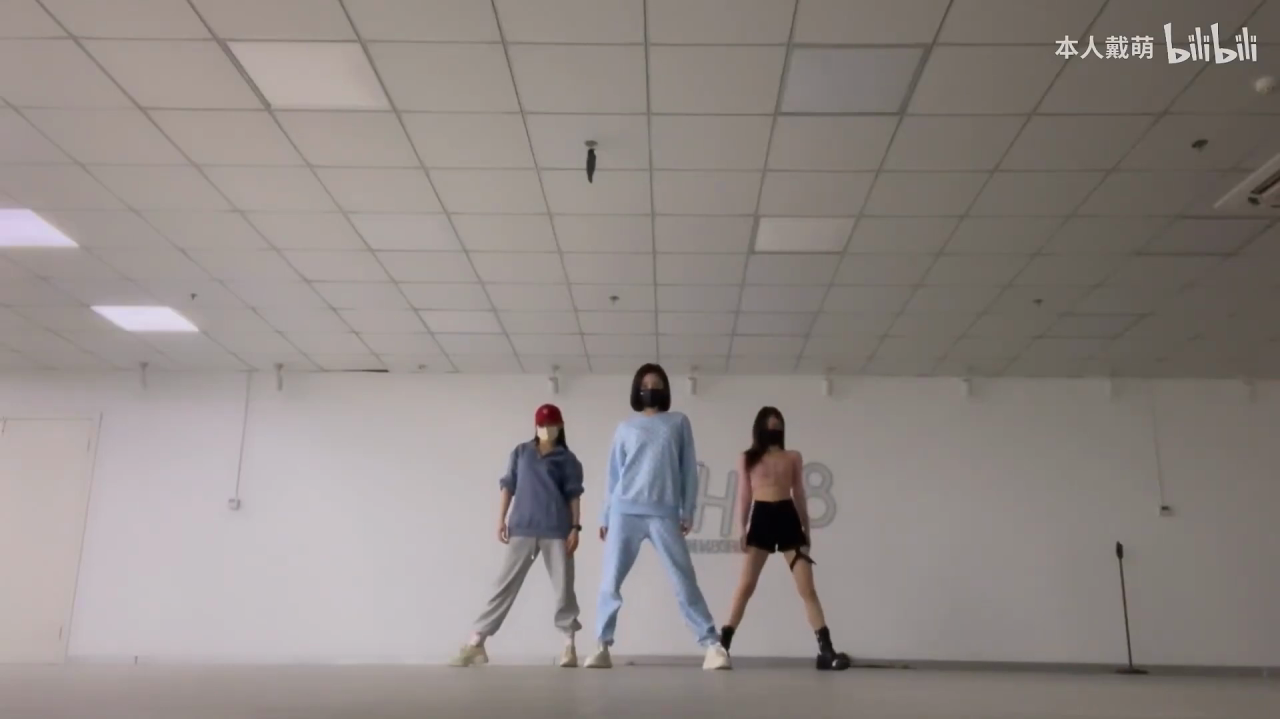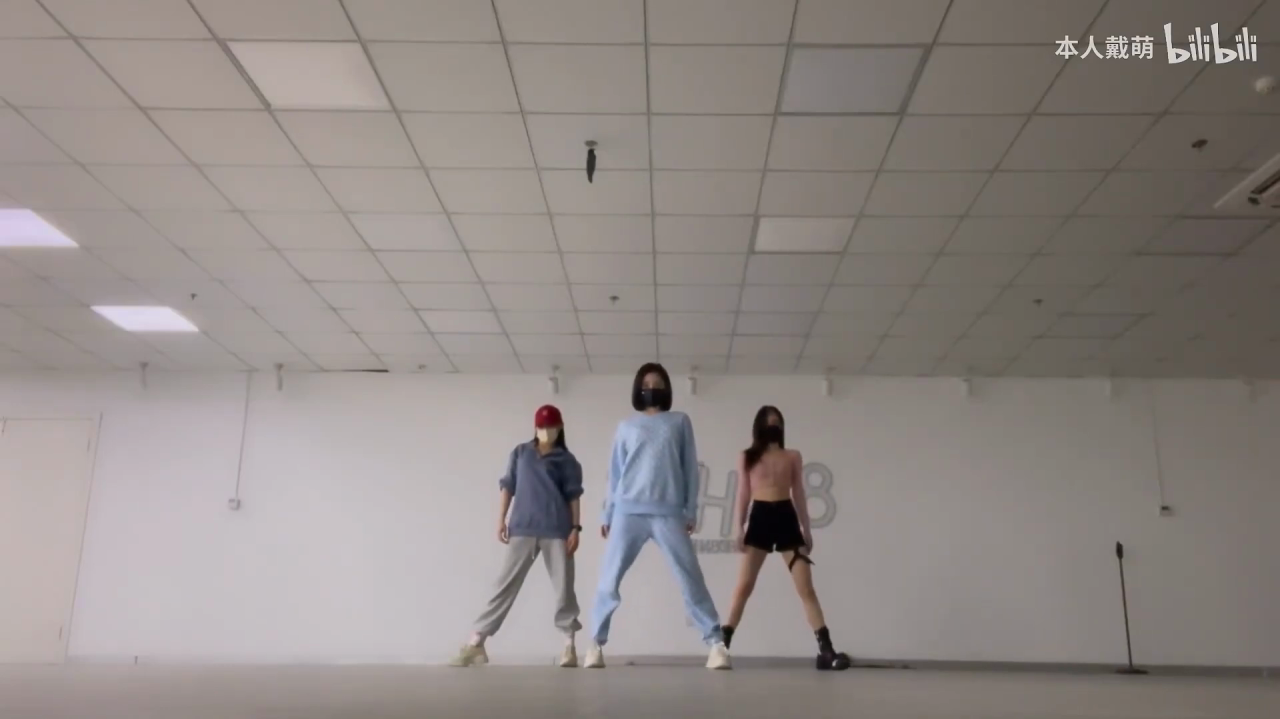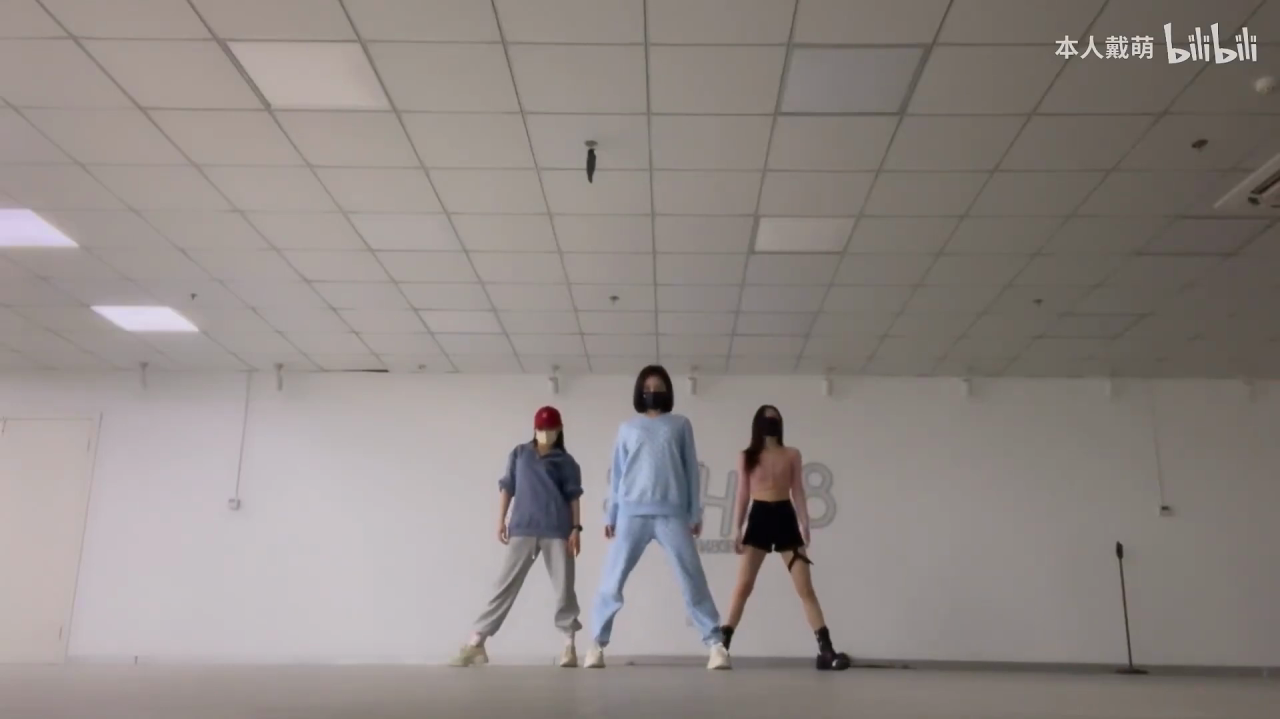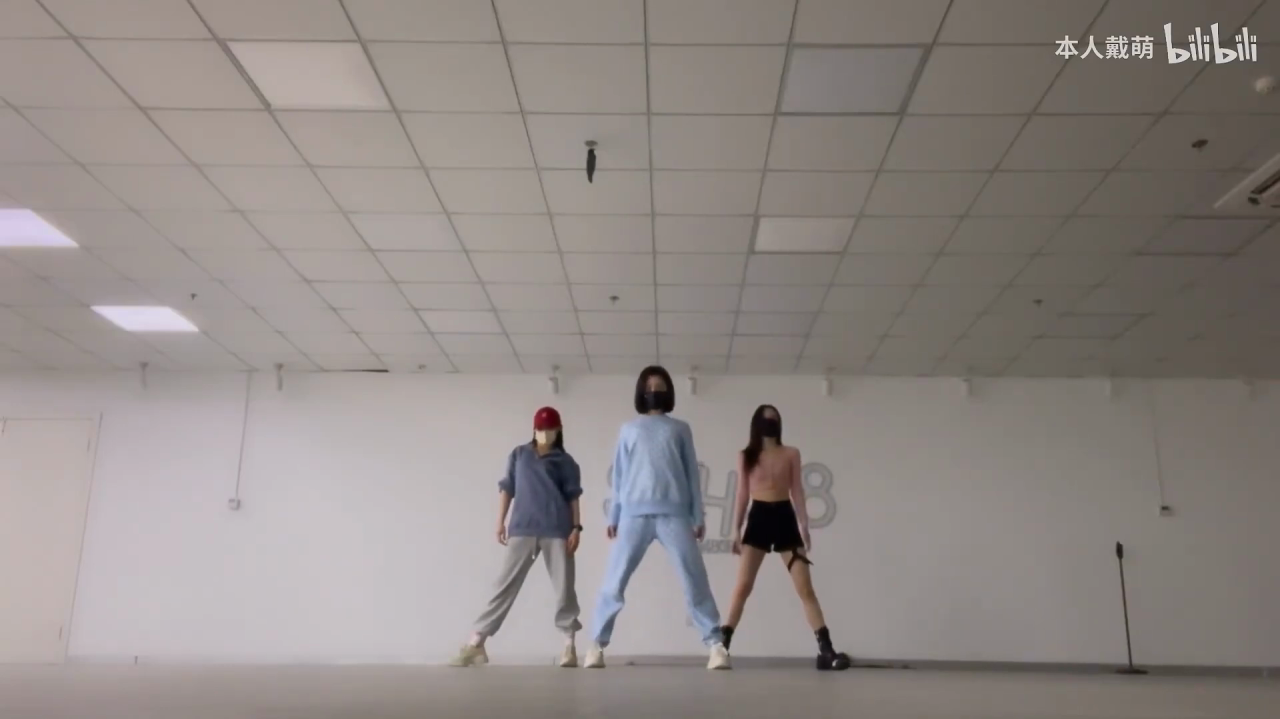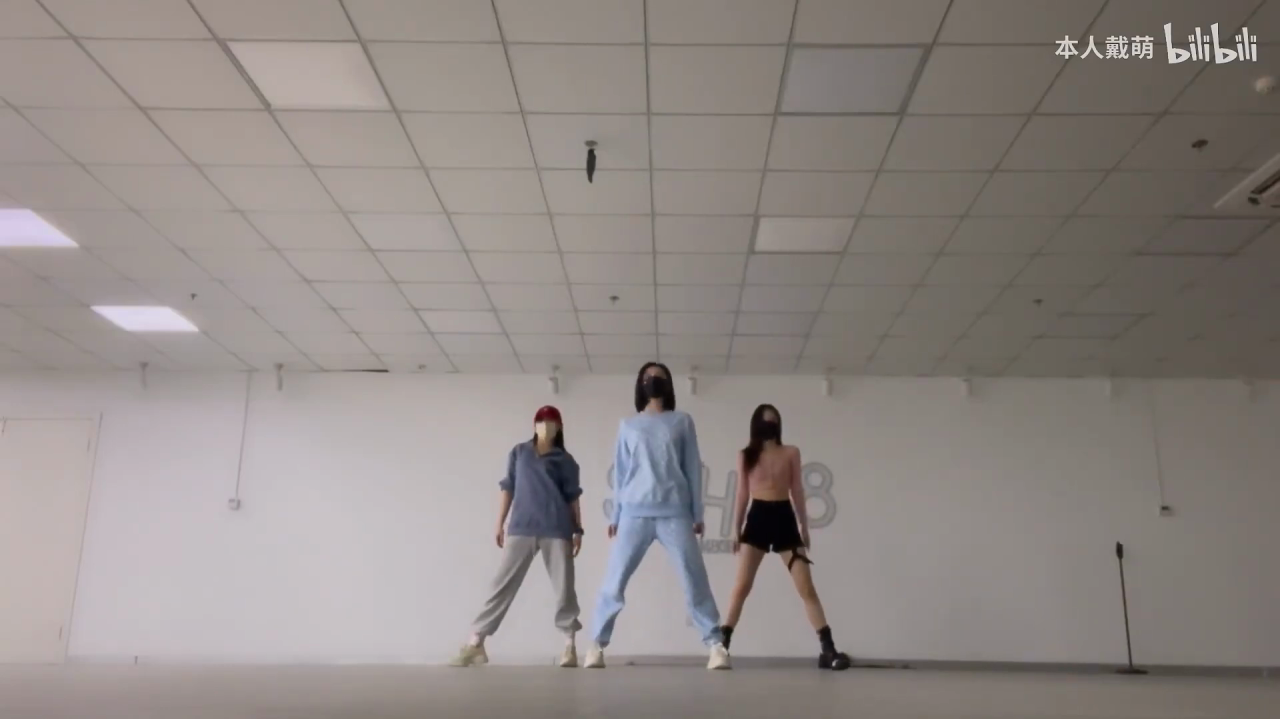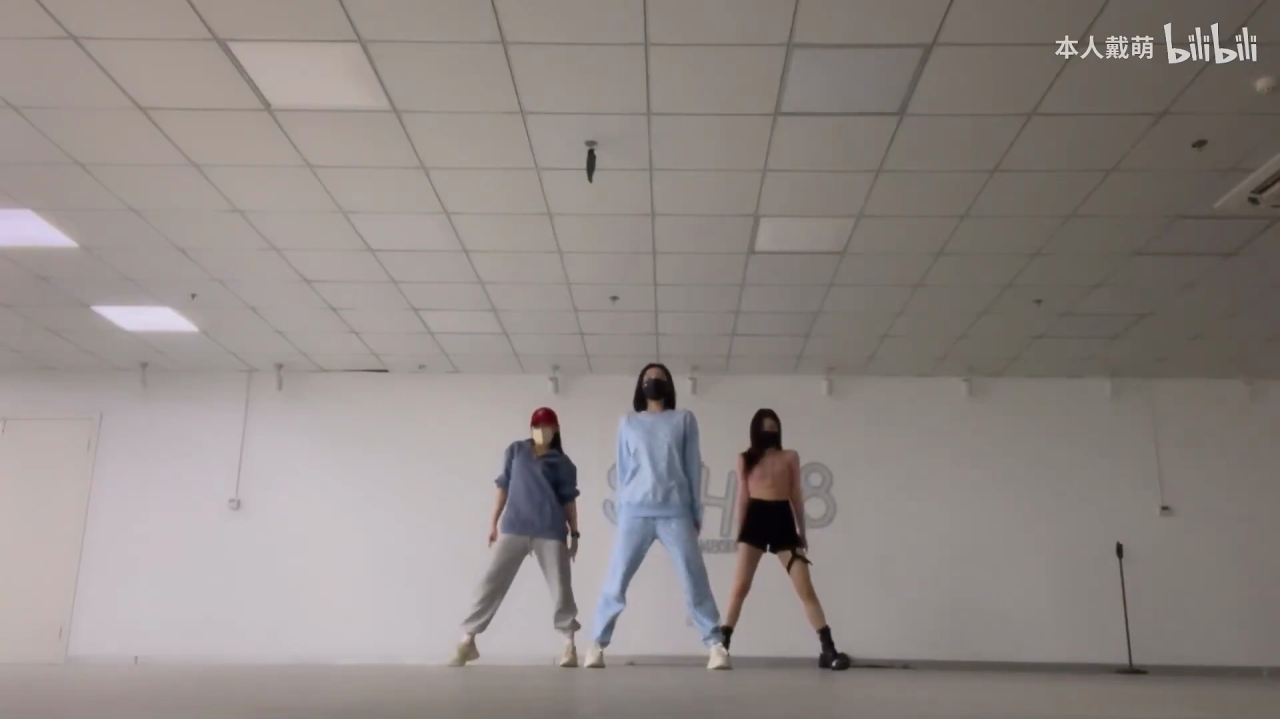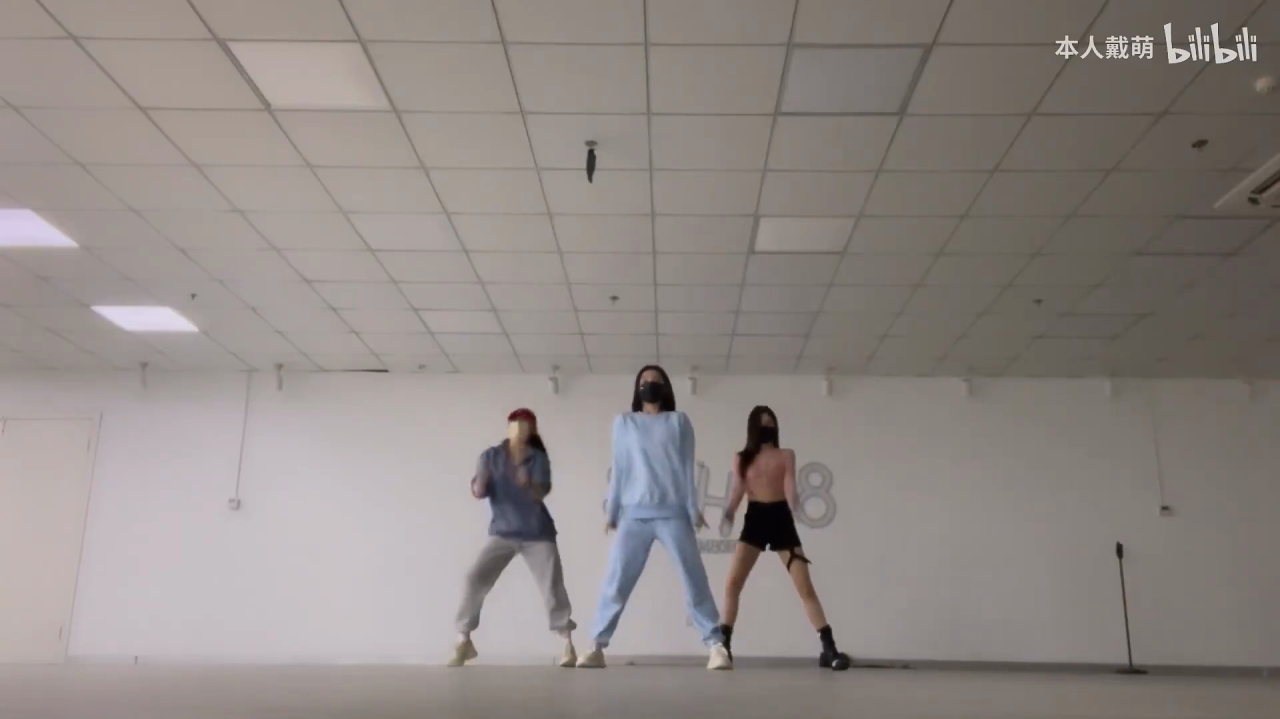
dt=0.2s
person 1, frame 1
left shoulder: (679, 423)
right shoulder: (625, 428)
left elbow: (688, 469)
right elbow: (614, 474)
left wrist: (688, 512)
right wrist: (605, 517)
left hip: (664, 514)
right hip: (625, 512)
left knee: (685, 580)
right knee: (610, 581)
left ankle: (712, 645)
right ankle: (602, 646)
person 1, frame 2
left shoulder: (680, 422)
right shoulder: (626, 426)
left elbow: (690, 468)
right elbow: (616, 473)
left wrist: (691, 511)
right wrist: (607, 515)
left hip: (669, 513)
right hip: (629, 512)
left knee: (691, 579)
right knee: (609, 579)
left ankle: (716, 644)
right ankle: (596, 645)
person 1, frame 3
left shoulder: (681, 426)
right shoulder: (627, 428)
left elbow: (691, 471)
right elbow: (617, 474)
left wrist: (695, 514)
right wrist: (611, 515)
left hip: (672, 514)
right hip: (632, 513)
left knee: (693, 579)
right knee: (612, 580)
left ankle: (716, 644)
right ankle: (597, 645)
person 1, frame 4
left shoulder: (680, 428)
right shoulder: (629, 428)
left elbow: (691, 472)
right elbow: (619, 474)
left wrist: (699, 516)
right wrist: (613, 516)
left hip: (674, 513)
right hip: (634, 513)
left knee: (694, 579)
right knee: (614, 580)
left ankle: (716, 644)
right ankle: (598, 645)
person 1, frame 5
left shoulder: (683, 422)
right shoulder: (628, 425)
left elbow: (693, 468)
right elbow: (620, 472)
left wrist: (697, 514)
right wrist: (615, 515)
left hip: (675, 513)
right hip: (634, 513)
left knee: (694, 579)
right knee: (614, 580)
left ankle: (716, 644)
right ankle: (598, 645)
person 1, frame 6
left shoulder: (684, 420)
right shoulder: (628, 423)
left elbow: (693, 467)
right elbow: (623, 470)
left wrist: (696, 512)
right wrist: (621, 513)
left hip: (675, 512)
right hip: (635, 513)
left knee: (694, 579)
right knee: (616, 579)
left ankle: (716, 645)
right ankle: (598, 645)
person 1, frame 7
left shoulder: (678, 421)
right shoulder: (624, 422)
left elbow: (687, 466)
right elbow: (619, 469)
left wrist: (693, 508)
right wrist: (612, 510)
left hip: (673, 514)
right hip: (634, 516)
left knee: (694, 579)
right knee: (617, 579)
left ankle: (716, 645)
right ankle: (598, 645)
person 2, frame 1
left shoulder: (793, 457)
right shoulder: (747, 458)
left elbow: (799, 494)
right elbow: (744, 495)
left wrist: (807, 530)
right wrist: (742, 528)
left hip: (788, 519)
right hip: (761, 520)
left knee: (807, 588)
right knee: (745, 587)
left ankle: (827, 651)
right ankle: (722, 646)
person 2, frame 2
left shoulder: (793, 456)
right shoulder: (747, 458)
left elbow: (798, 493)
right elbow: (743, 494)
left wrist: (806, 529)
right wrist: (740, 528)
left hip: (786, 519)
right hip: (760, 519)
left knee: (806, 588)
right knee: (743, 586)
left ankle: (827, 650)
right ankle: (722, 646)
person 2, frame 3
left shoulder: (792, 455)
right shoulder: (746, 457)
left elbow: (798, 491)
right elbow: (742, 494)
left wrist: (805, 525)
right wrist: (738, 529)
left hip: (785, 519)
right hip: (759, 519)
left knee: (805, 588)
right knee: (743, 586)
left ankle: (827, 650)
right ankle: (722, 646)
person 2, frame 4
left shoulder: (791, 454)
right shoulder: (746, 457)
left elbow: (797, 490)
right elbow: (742, 494)
left wrist: (804, 526)
right wrist: (737, 531)
left hip: (785, 519)
right hip: (758, 519)
left knee: (805, 588)
right knee: (742, 586)
left ankle: (826, 650)
right ankle: (722, 646)
person 2, frame 5
left shoulder: (791, 453)
right shoulder: (745, 456)
left elbow: (797, 491)
right elbow: (742, 494)
left wrist: (804, 527)
right wrist: (737, 530)
left hip: (784, 519)
right hip: (757, 519)
left knee: (806, 588)
right knee: (742, 586)
left ankle: (829, 649)
right ankle: (721, 646)
person 2, frame 6
left shoulder: (790, 457)
right shoulder: (745, 459)
left elbow: (796, 494)
right elbow: (743, 496)
left wrist: (802, 529)
right wrist: (740, 531)
left hip: (783, 520)
right hip: (756, 519)
left knee: (805, 588)
right knee: (740, 586)
left ankle: (829, 649)
right ankle: (721, 646)
person 2, frame 7
left shoulder: (786, 455)
right shoulder: (743, 457)
left elbow: (790, 489)
right elbow: (737, 491)
left wrist: (794, 504)
right wrist: (730, 509)
left hip: (779, 520)
right hip: (754, 522)
left knee: (805, 587)
right knee: (733, 582)
left ankle: (829, 649)
right ankle: (723, 643)
person 3, frame 1
left shoulder: (567, 459)
right shoulder: (521, 452)
left elbow: (573, 495)
right elbow: (508, 486)
left wrist: (575, 527)
right wrist: (502, 519)
left hip: (557, 529)
right hip: (522, 528)
left knee: (564, 586)
right knee: (506, 584)
left ankle: (569, 646)
right ankle: (475, 643)
person 3, frame 2
left shoulder: (567, 460)
right shoulder: (520, 452)
left elbow: (573, 496)
right elbow: (508, 486)
left wrist: (575, 528)
right wrist: (502, 519)
left hip: (557, 530)
right hip: (522, 528)
left knee: (564, 586)
right knee: (507, 584)
left ankle: (569, 646)
right ankle: (475, 643)
person 3, frame 3
left shoulder: (565, 461)
right shoulder: (519, 453)
left elbow: (573, 496)
right elbow: (507, 486)
left wrist: (576, 528)
right wrist: (502, 519)
left hip: (557, 530)
right hip: (523, 529)
left knee: (564, 586)
right knee: (507, 584)
left ankle: (569, 646)
right ankle: (475, 644)
person 3, frame 4
left shoulder: (565, 461)
right shoulder: (519, 454)
left elbow: (573, 496)
right elbow: (507, 488)
left wrist: (576, 528)
right wrist: (501, 521)
left hip: (557, 530)
right hip: (522, 529)
left knee: (565, 585)
right knee: (507, 584)
left ankle: (569, 646)
right ankle: (476, 644)
person 3, frame 5
left shoulder: (565, 460)
right shoulder: (519, 452)
left elbow: (573, 498)
right elbow: (508, 488)
left wrist: (578, 531)
right wrist: (500, 523)
left hip: (556, 530)
right hip: (521, 529)
left knee: (564, 585)
right knee: (504, 583)
left ankle: (570, 646)
right ankle: (475, 643)
person 3, frame 6
left shoulder: (562, 463)
right shoulder: (515, 451)
left elbow: (569, 499)
right elbow: (503, 487)
left wrist: (574, 534)
right wrist: (493, 522)
left hip: (549, 531)
right hip: (514, 528)
left knee: (560, 586)
right knee: (493, 581)
left ankle: (569, 646)
right ankle: (467, 641)
person 3, frame 7
left shoulder: (538, 458)
right shoulder: (491, 455)
left elbow: (542, 491)
right elbow: (478, 492)
left wrist: (528, 482)
right wrist: (479, 484)
left hip: (538, 533)
right hip: (502, 533)
left knee: (552, 586)
right knee: (476, 578)
left ankle: (568, 646)
right ankle: (464, 641)
